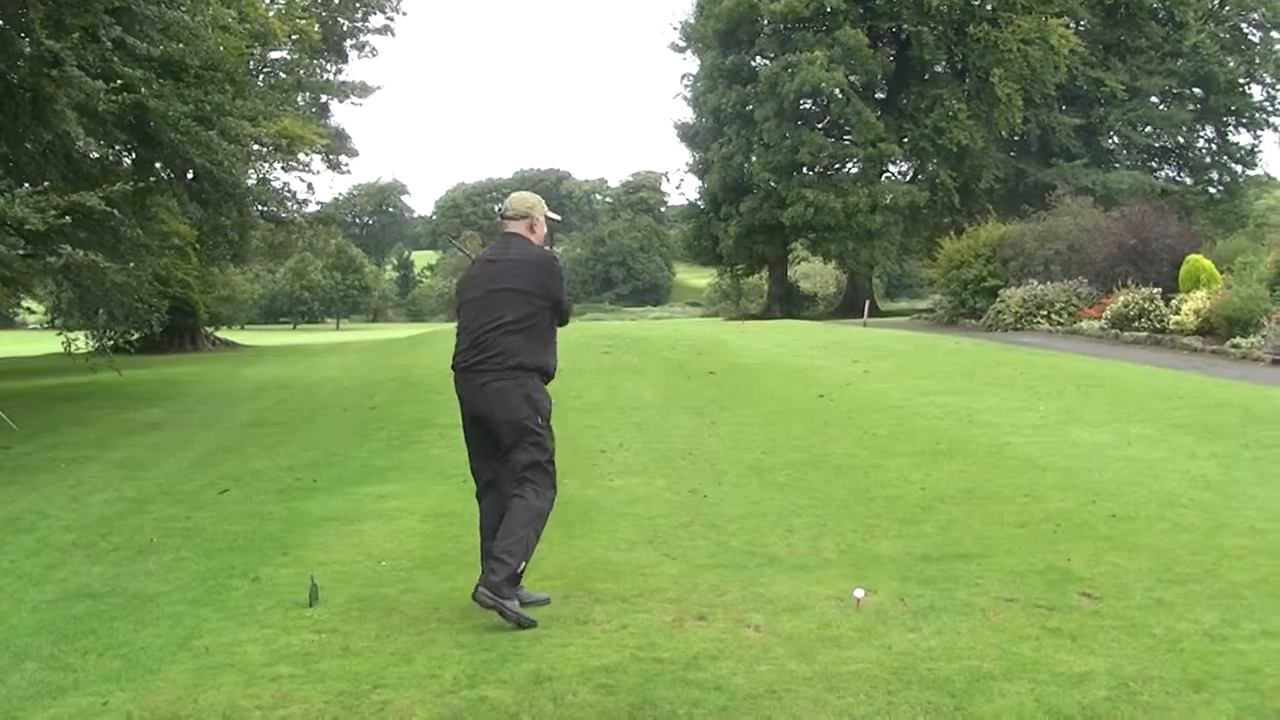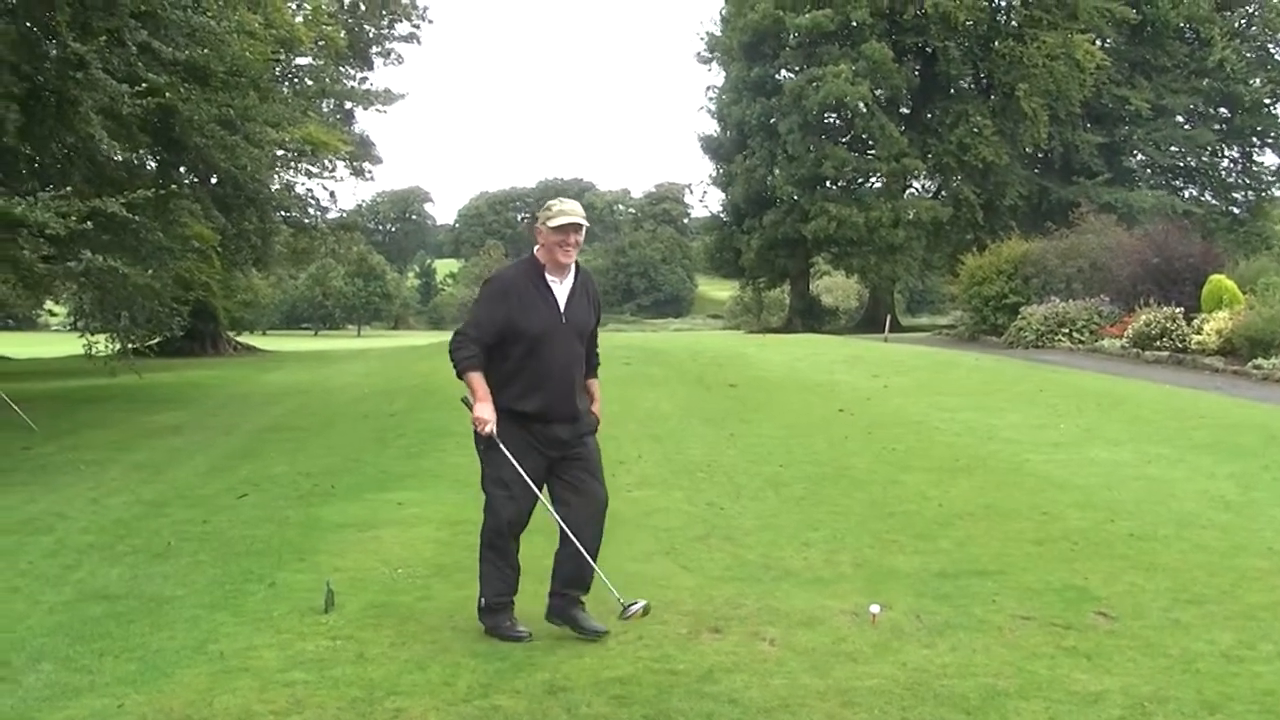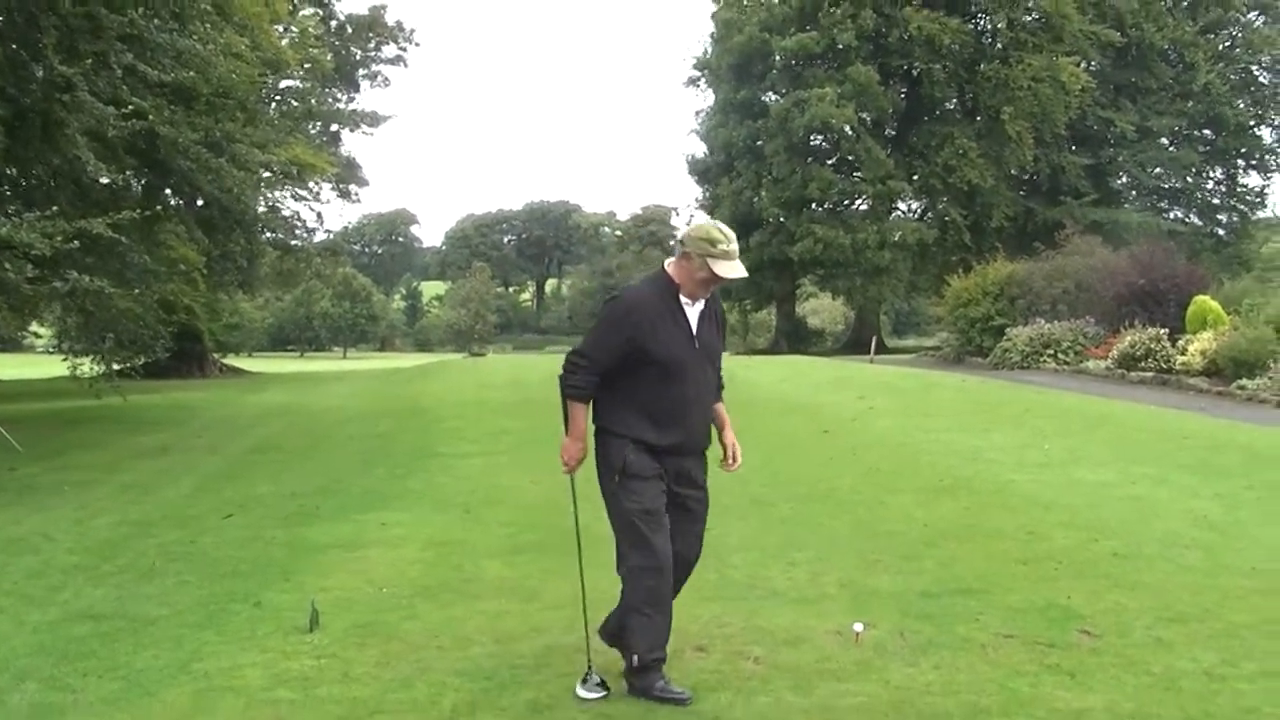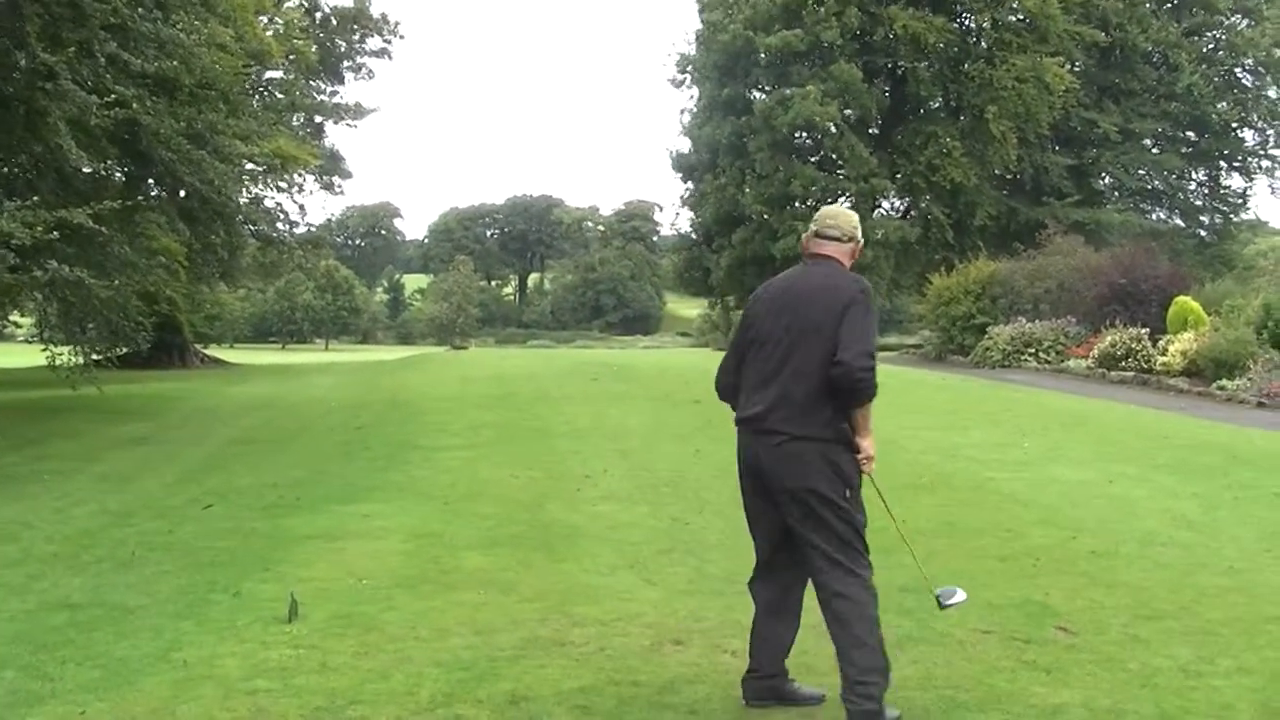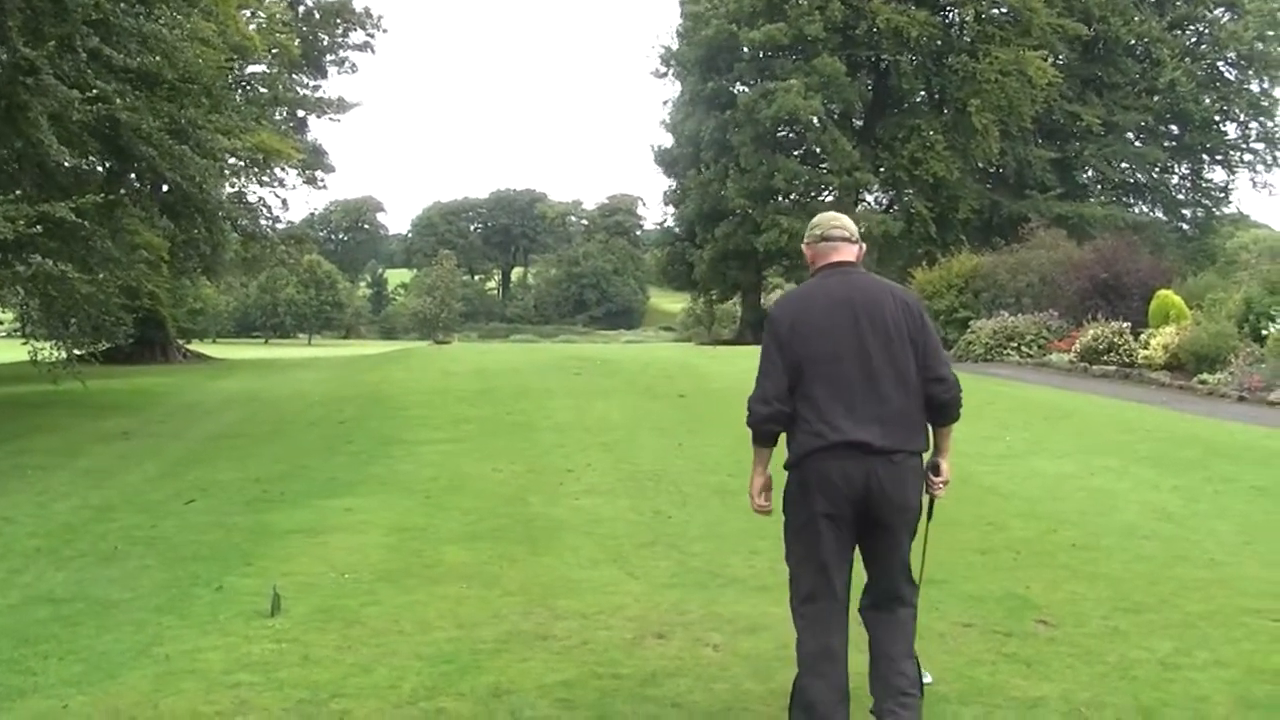
dt=1s
person 1, frame 1
left shoulder: (473, 268)
right shoulder: (542, 263)
right elbow: (560, 315)
left hip: (470, 387)
right hip: (515, 388)
left knee: (495, 486)
right knee: (534, 486)
left ankle: (500, 582)
right ankle: (498, 581)
person 1, frame 2
left shoulder: (586, 284)
right shoulder: (507, 284)
right elbow: (466, 345)
left wrist: (594, 401)
right wrist: (483, 400)
left hip: (571, 424)
right hip: (513, 426)
left knee: (588, 510)
right knee: (506, 518)
left ankle: (566, 601)
right ankle: (496, 609)
person 1, frame 3
left shoulder: (711, 307)
right shoulder: (634, 305)
right elbow: (581, 369)
left wrist: (725, 429)
right wrist: (576, 436)
left hip: (686, 455)
right hip: (633, 454)
left knee: (681, 555)
right knee: (651, 560)
left ankle: (622, 630)
right ankle: (644, 668)
person 1, frame 4
left shoulder: (768, 291)
right shoulder: (853, 289)
left elbow: (728, 377)
right elbow: (854, 370)
right wrist: (862, 433)
left hip: (757, 446)
right hip: (813, 450)
left knee: (779, 566)
right knee: (845, 572)
left ankle: (765, 678)
person 1, frame 5
left shoulder: (788, 309)
right shoulder: (902, 301)
left elbow: (769, 406)
right elbow: (943, 391)
left wrist: (760, 468)
right wrist: (941, 455)
left hip: (821, 470)
right hip: (896, 468)
left knee: (820, 601)
right knee: (892, 594)
